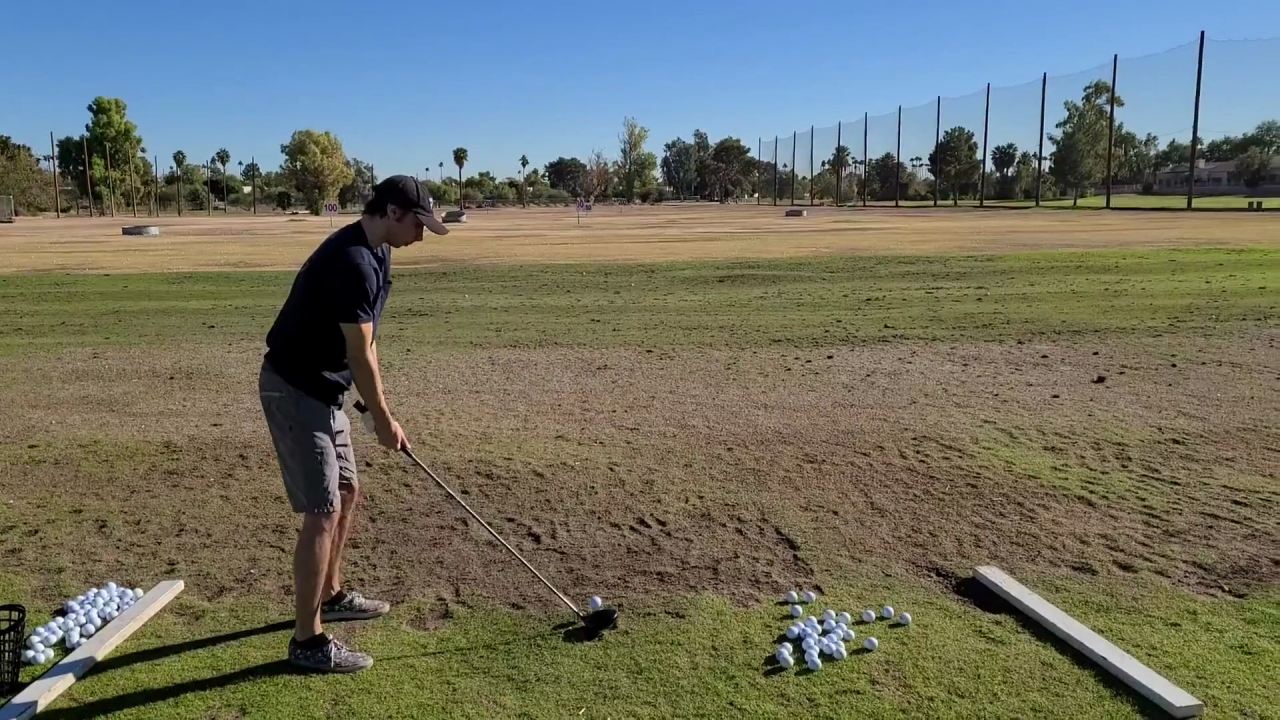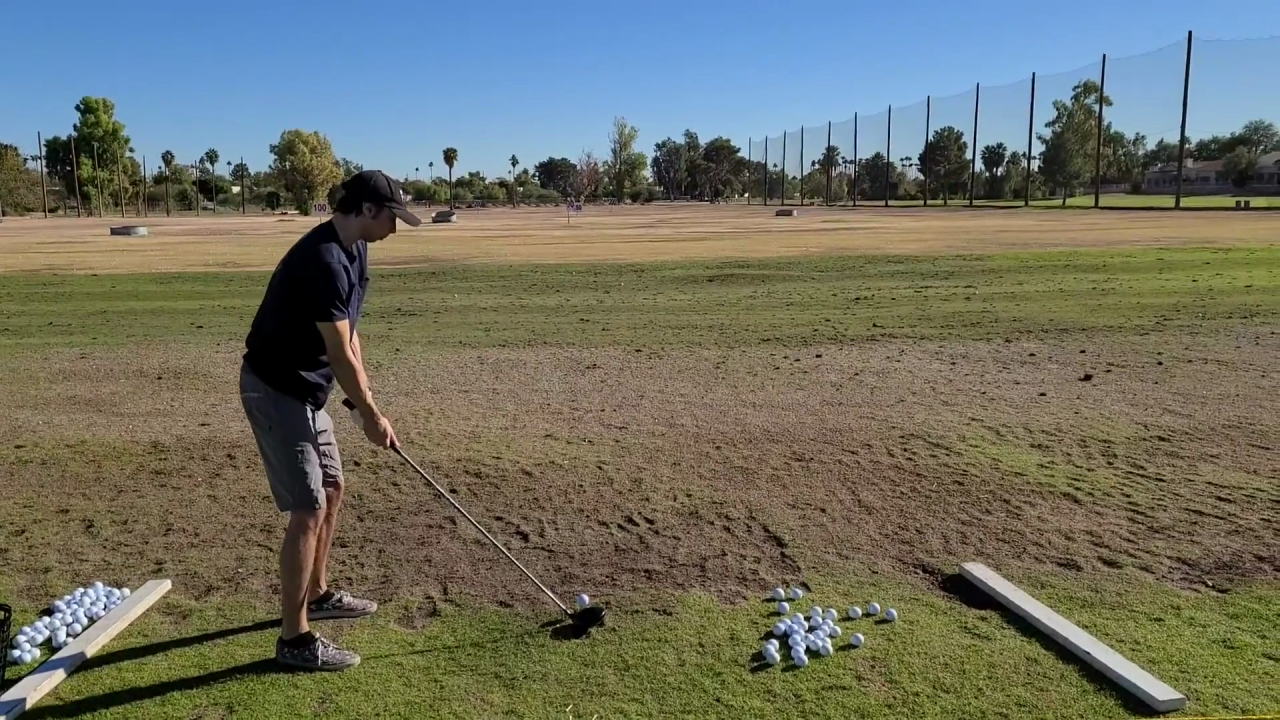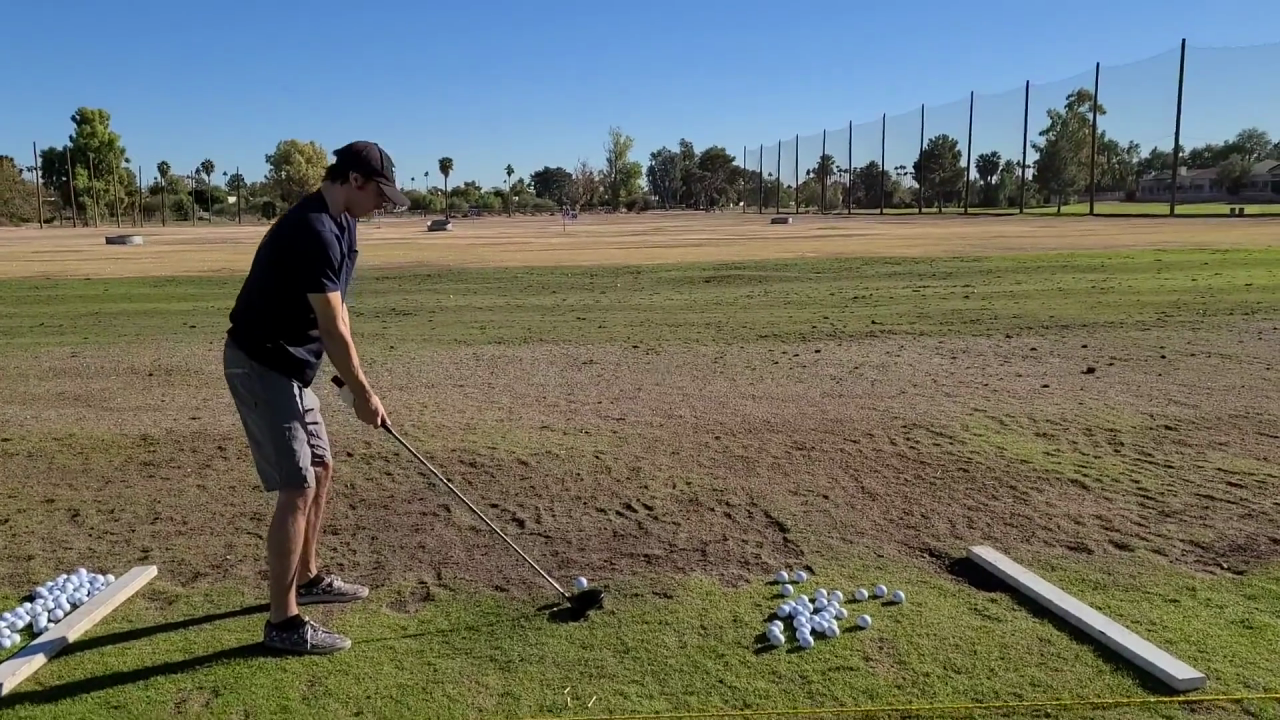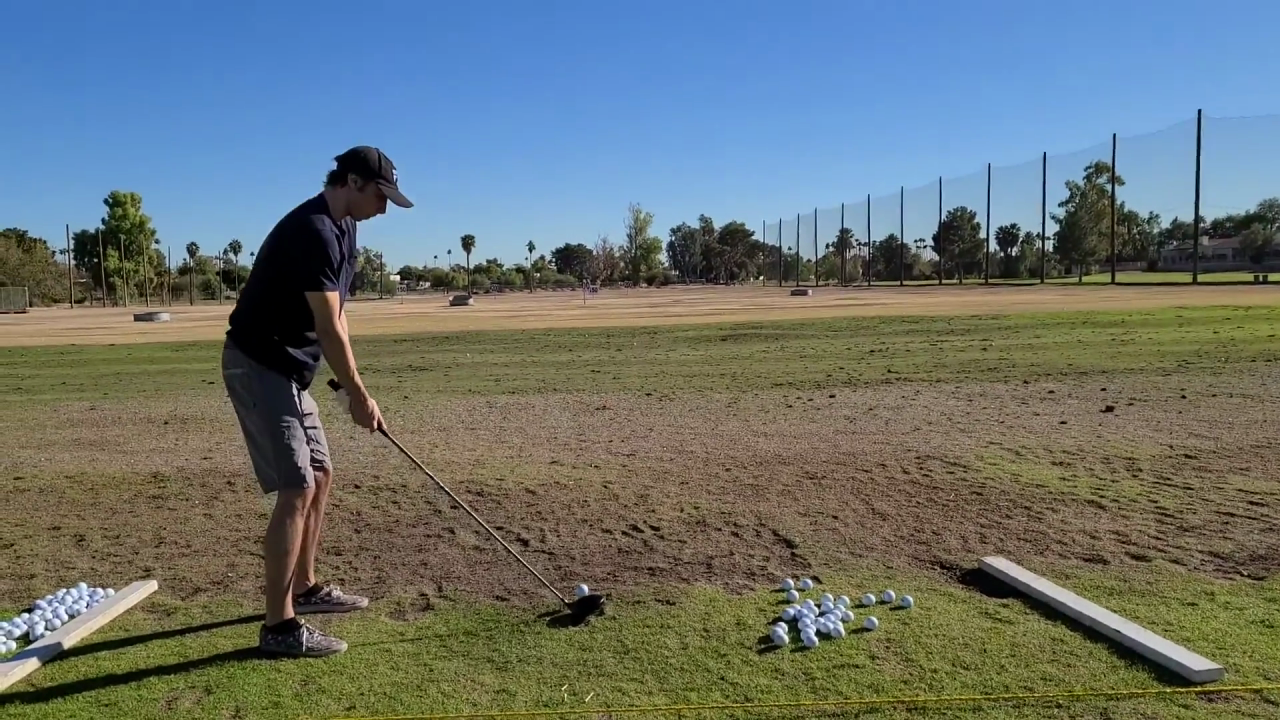
dt=1s
person 1, frame 1
left shoulder: (374, 252)
right shoulder: (352, 262)
left elbow: (365, 341)
right elbow: (360, 356)
left wrist: (379, 406)
right wrist: (383, 419)
left hip: (320, 387)
right hip: (295, 389)
left knee: (346, 492)
right knee: (322, 512)
left ankle: (330, 594)
right ankle: (307, 639)
person 1, frame 2
left shoulder: (352, 250)
right shoulder: (323, 261)
left elbow: (348, 334)
right elbow: (340, 354)
left wrist: (368, 400)
right wrist: (371, 416)
left hip: (305, 387)
right hip: (277, 390)
left knee: (331, 490)
right knee: (308, 510)
left ankle: (318, 593)
right ankle: (295, 638)
person 1, frame 3
left shoulder: (339, 223)
right shoulder: (313, 231)
left elbow: (334, 313)
right elbow: (333, 328)
left wrist: (355, 383)
right wrist: (363, 393)
left hip: (290, 364)
right hip: (262, 366)
left knee: (320, 470)
right knee: (297, 488)
left ankle: (307, 577)
right ankle: (283, 622)
person 1, frame 4
left shoulder: (342, 228)
right shoulder: (313, 231)
left elbow: (335, 316)
right elbow: (329, 329)
left wrist: (351, 386)
right wrist: (359, 395)
left hip: (286, 366)
right hip: (260, 366)
left knee: (319, 476)
right knee: (297, 488)
left ankle: (304, 587)
right ankle: (279, 625)
